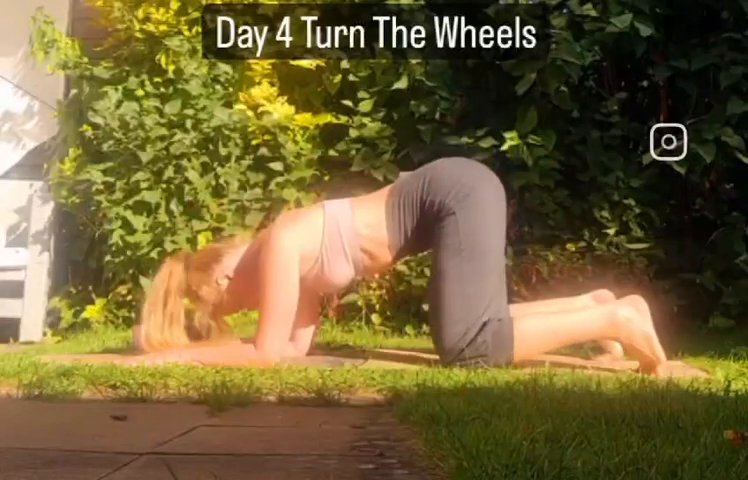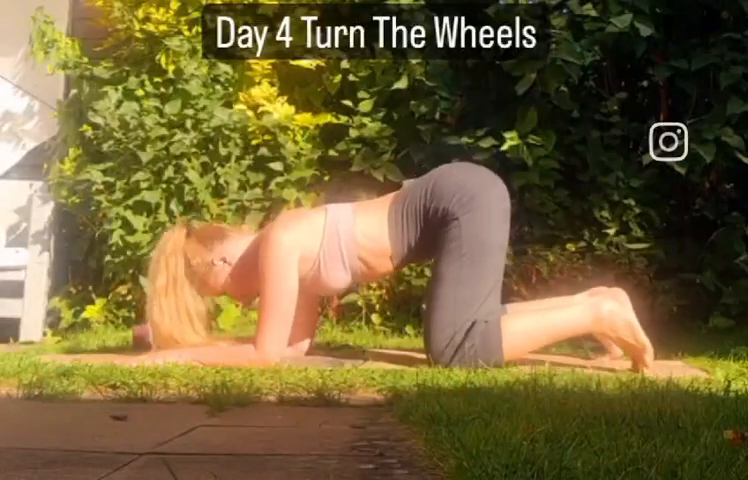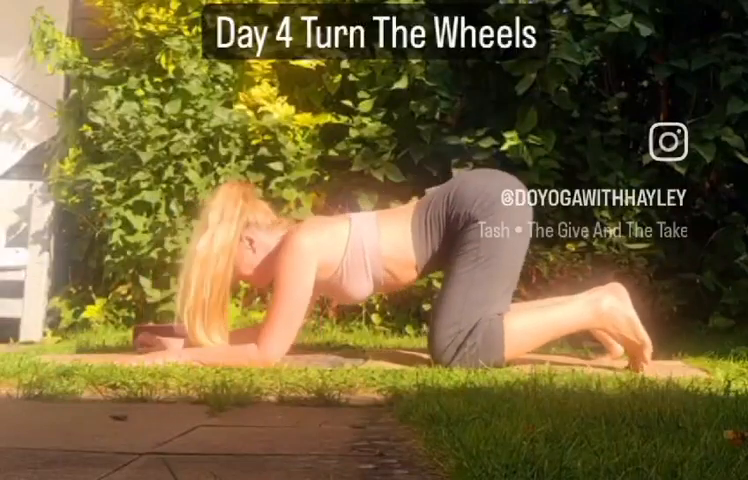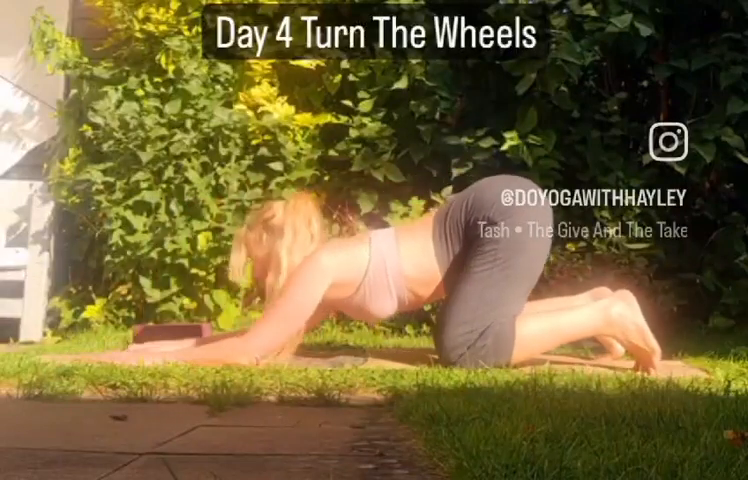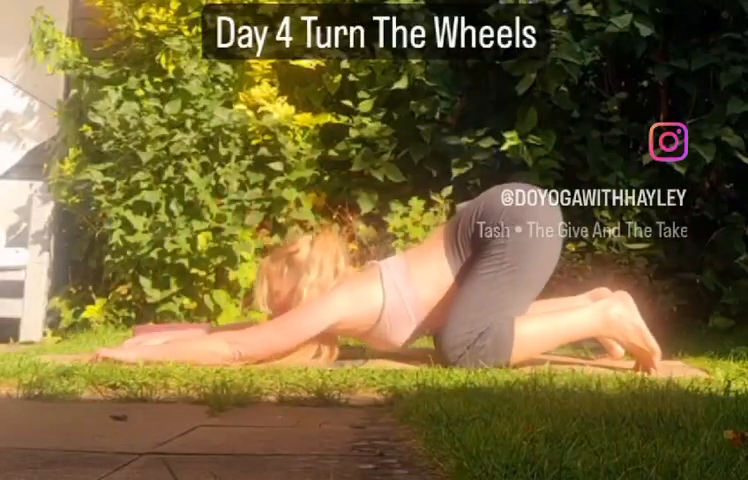
dt=0.5s
person 1, frame 1
left shoulder: (277, 250)
right shoulder: (296, 260)
left elbow: (268, 354)
right elbow: (294, 345)
left wrist: (187, 357)
right wrist: (210, 339)
left hip: (457, 193)
right hip: (455, 193)
left knee: (467, 344)
right knee: (466, 323)
left ankle: (615, 318)
right ankle: (590, 303)
person 1, frame 2
left shoulder: (276, 247)
right shoulder: (294, 253)
left elbow: (267, 355)
right elbow: (295, 344)
left wrist: (183, 355)
right wrist: (195, 343)
left hip: (465, 200)
right hip: (464, 197)
left knee: (453, 348)
right knee: (468, 325)
left ankle: (598, 315)
right ankle: (592, 301)
person 1, frame 3
left shoulder: (300, 249)
right shoulder: (299, 246)
left elbow: (267, 354)
right elbow: (274, 331)
left wrist: (187, 357)
right wrist: (189, 342)
left hip: (486, 205)
right hip: (481, 202)
left knee: (454, 348)
right knee: (472, 328)
left ankle: (597, 310)
right ankle: (596, 299)
person 1, frame 4
left shoulder: (317, 266)
right shoulder: (328, 271)
left elbow: (248, 352)
right elbow: (255, 339)
left wrist: (158, 360)
right wrist: (172, 345)
left hip: (509, 212)
right hip: (498, 212)
left knee: (464, 347)
right knee: (475, 324)
left ankle: (605, 315)
right ankle: (592, 302)
person 1, frame 5
left shoulder: (335, 303)
right shoulder: (343, 295)
left elbow: (236, 349)
right elbow: (248, 332)
left wrist: (145, 353)
right wrist: (165, 337)
left hip: (520, 219)
right hip: (509, 217)
left knee: (464, 348)
right knee: (481, 324)
left ankle: (603, 318)
right ankle: (596, 301)
